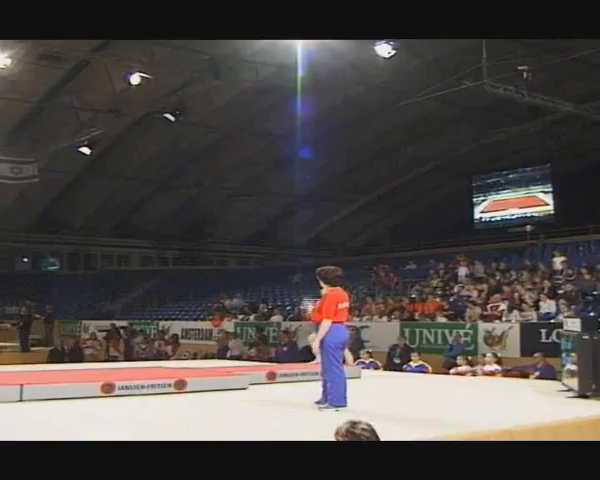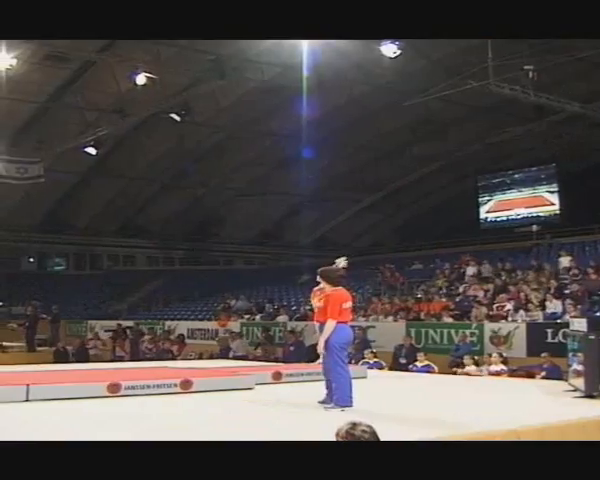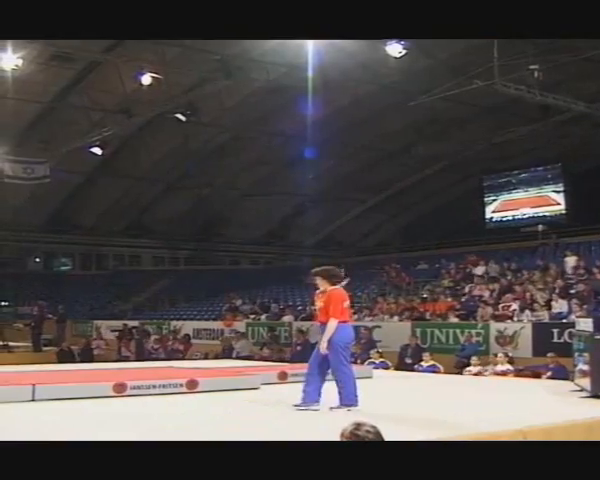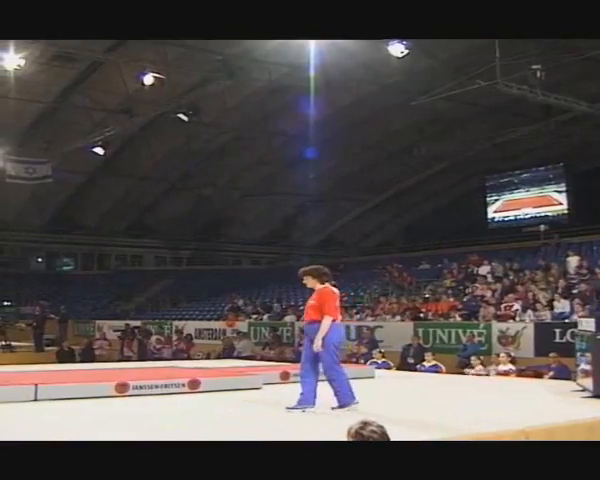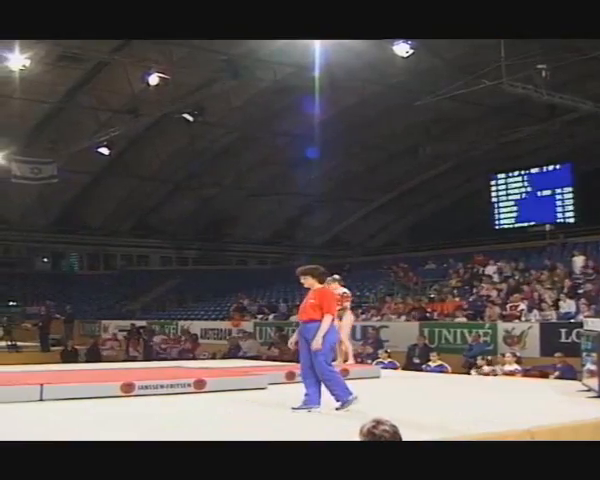
dt=0.4s
person 1, frame 1
left shoulder: (330, 295)
right shoulder: (342, 293)
left elbow: (327, 320)
left wrist: (317, 339)
left hip: (331, 333)
right hip: (340, 331)
left knee: (332, 368)
right knee: (330, 368)
left ankle: (336, 401)
right ankle: (327, 398)
person 1, frame 2
left shoulder: (334, 295)
right shoulder: (343, 293)
left elbow: (332, 320)
left wrist: (322, 340)
left hip: (335, 334)
right hip: (342, 331)
left knee: (337, 368)
right knee: (331, 367)
left ankle: (342, 401)
right ankle: (332, 397)
person 1, frame 3
left shoulder: (335, 294)
right shoulder: (332, 293)
left elbow: (334, 319)
left wrist: (324, 340)
left hip: (337, 334)
right hip: (333, 334)
left knee: (341, 369)
right knee: (316, 367)
left ankle: (349, 401)
right ankle: (311, 400)
person 1, frame 4
left shoulder: (327, 292)
right shoulder: (317, 293)
left elbow: (328, 317)
left wrist: (319, 338)
right wrist: (310, 337)
left hip: (325, 333)
right hip: (312, 333)
left knee: (332, 368)
right knee: (307, 368)
left ankle: (347, 399)
right ankle: (306, 401)
person 1, frame 5
left shoulder: (326, 292)
right shoulder: (310, 293)
left elbow: (328, 316)
left wrist: (319, 336)
right wrist: (296, 335)
left hip: (321, 332)
right hip: (306, 333)
left knee: (323, 368)
right knee: (307, 369)
left ankle: (346, 396)
right ankle: (311, 401)
